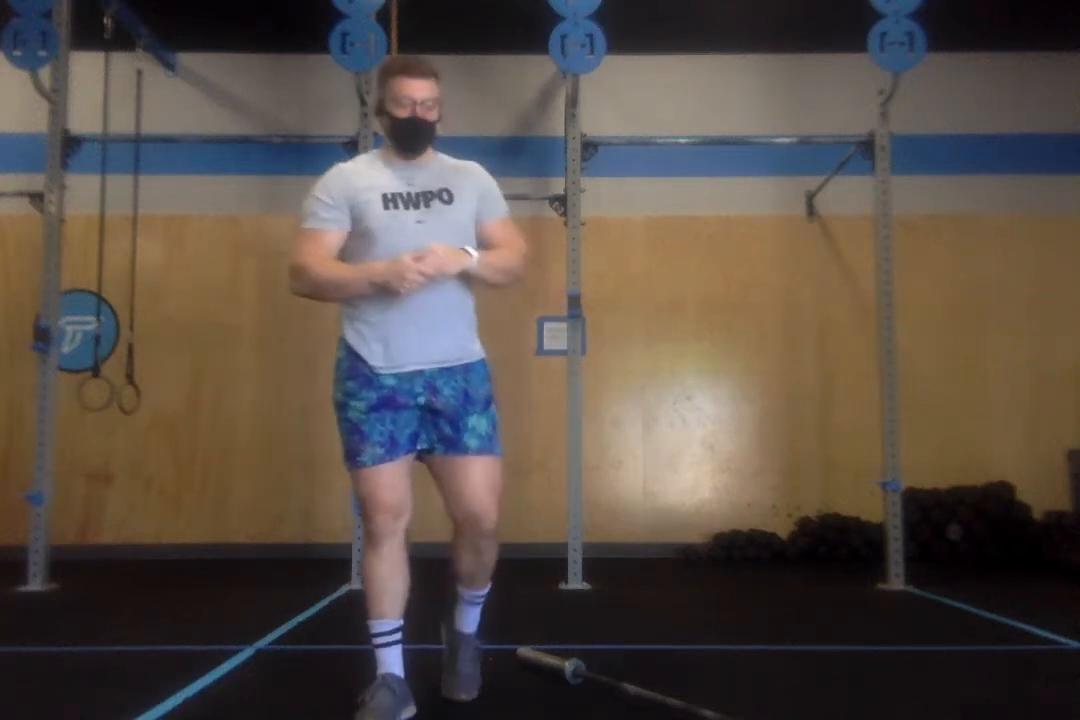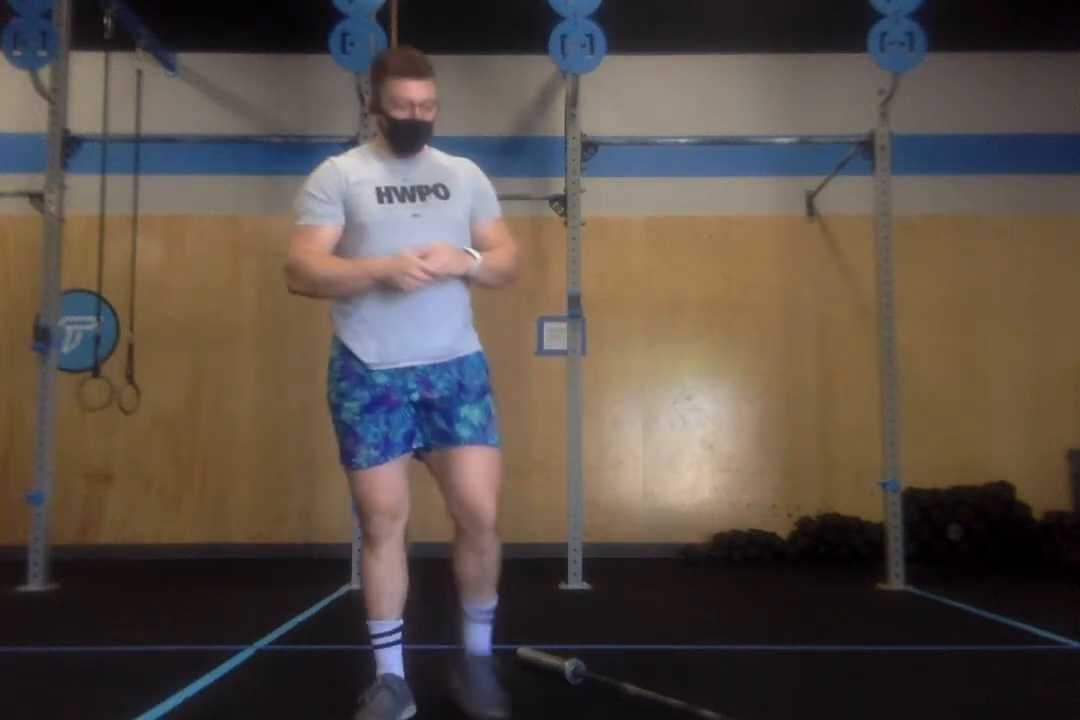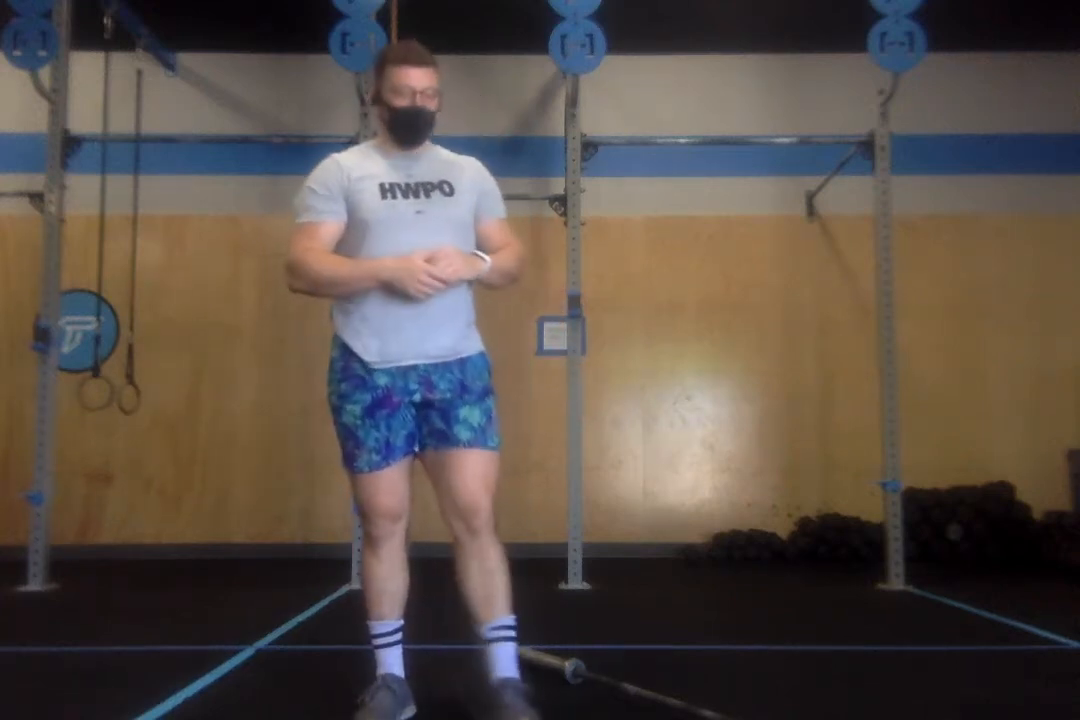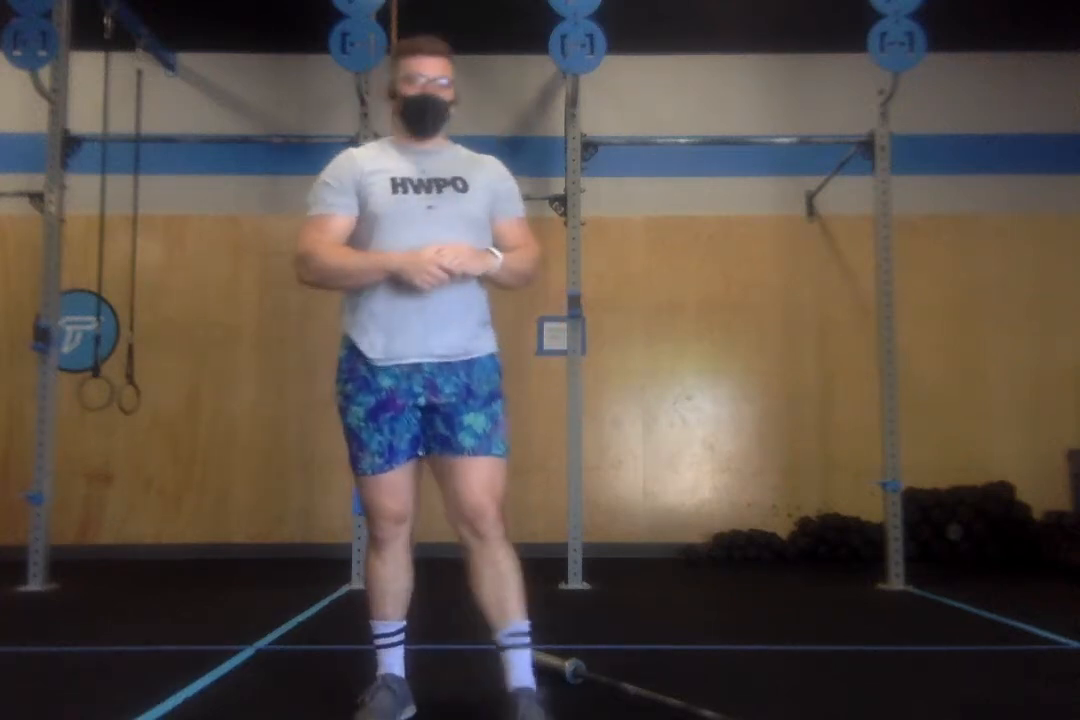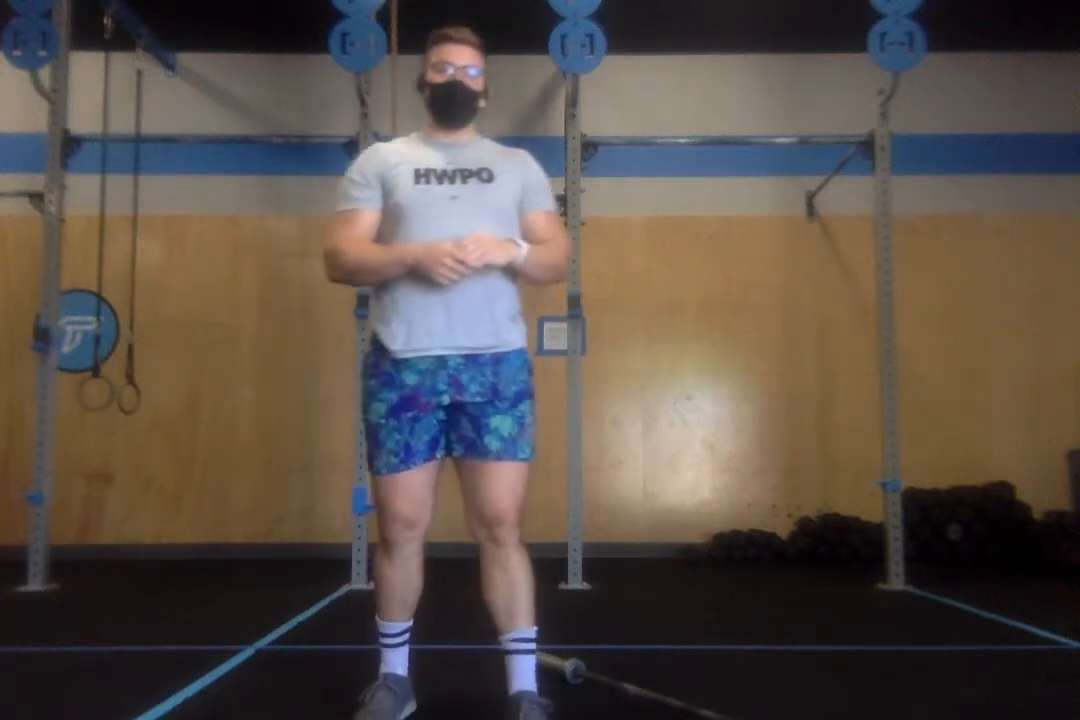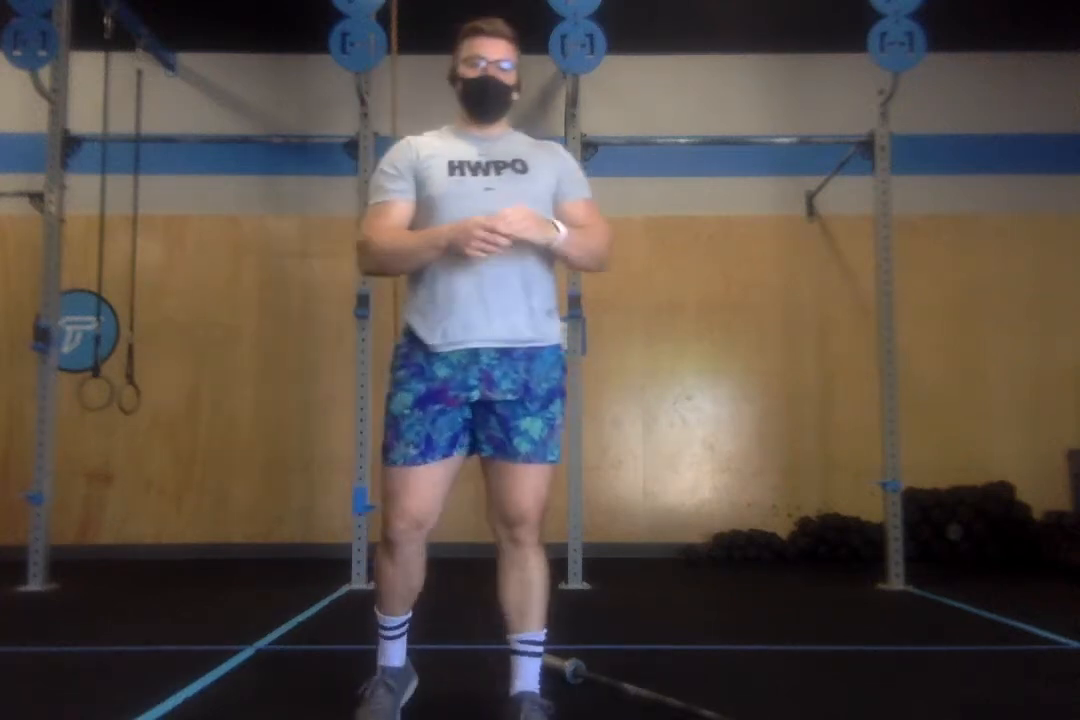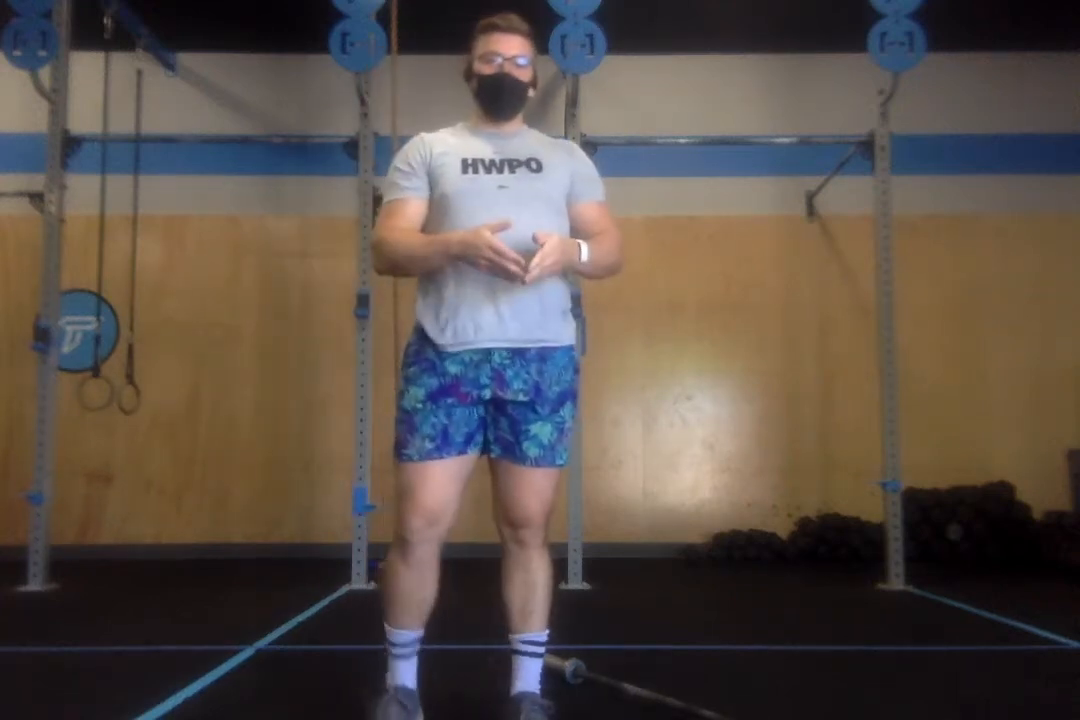
dt=0.2s
person 1, frame 1
left shoulder: (472, 178)
right shoulder: (344, 181)
left elbow: (515, 260)
right elbow: (304, 274)
left wrist: (464, 258)
right wrist: (380, 271)
left hip: (460, 370)
right hip: (374, 375)
left knee: (480, 516)
right knee: (385, 521)
left ankle: (464, 626)
person 1, frame 2
left shoulder: (465, 175)
right shoulder: (337, 175)
left elbow: (508, 260)
right elbow: (300, 272)
left wrist: (467, 260)
right wrist: (382, 267)
left hip: (457, 366)
right hip: (368, 373)
left knee: (479, 514)
right knee: (382, 522)
left ankle: (475, 652)
person 1, frame 3
left shoulder: (470, 173)
right shoulder: (339, 172)
left elbow: (512, 259)
right elbow: (301, 269)
left wrist: (475, 263)
right wrist: (388, 269)
left hip: (458, 366)
right hip: (368, 372)
left knee: (475, 517)
right knee: (383, 523)
person 1, frame 4
left shoulder: (487, 171)
right shoulder: (352, 167)
left elbow: (528, 261)
right elbow: (310, 262)
left wrist: (485, 259)
right wrist: (395, 261)
left hip: (468, 368)
right hip: (377, 370)
left knee: (483, 521)
right knee: (388, 525)
person 1, frame 5
left shoulder: (519, 166)
right shoulder: (380, 161)
left elbow: (558, 260)
right elbow: (339, 260)
left wrist: (508, 251)
right wrist: (413, 256)
left hip: (496, 365)
right hip: (402, 365)
left knee: (500, 526)
right knee: (400, 527)
person 1, frame 6
left shoulder: (552, 158)
right shoulder: (412, 154)
left elbow: (598, 247)
right elbow: (372, 252)
left wrist: (546, 231)
right wrist: (446, 235)
left hip: (529, 359)
right hip: (432, 360)
left knee: (520, 527)
right knee: (405, 525)
person 1, frame 7
left shoulder: (567, 158)
right shoulder: (426, 151)
left elbow: (611, 249)
right elbow: (386, 250)
left wrist: (571, 250)
right wrist: (459, 243)
left hip: (542, 360)
right hip: (444, 358)
left knee: (526, 528)
right knee: (420, 524)
